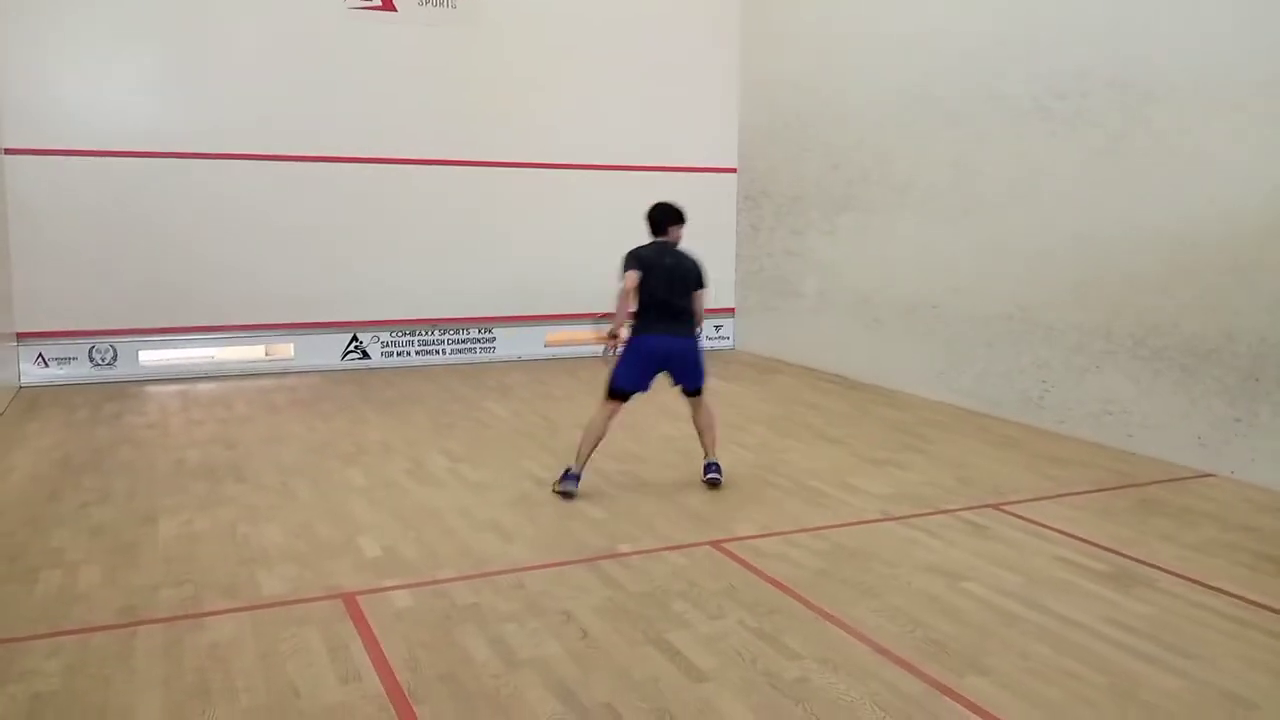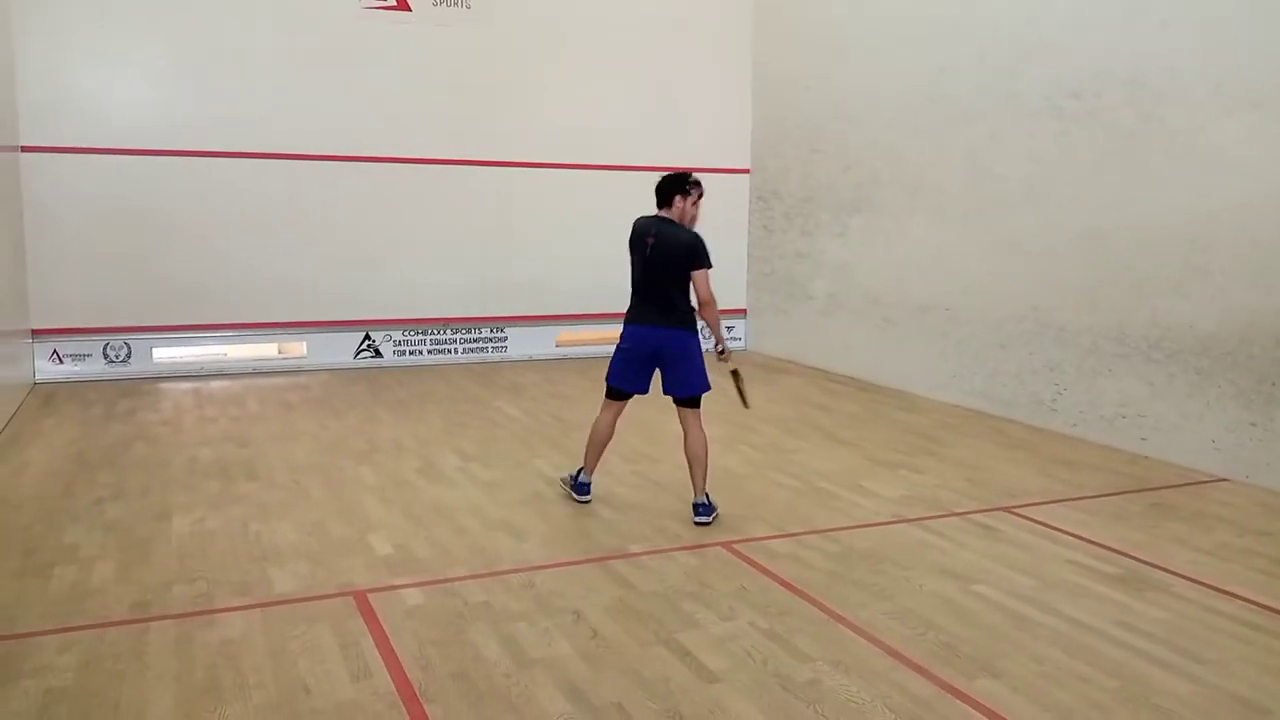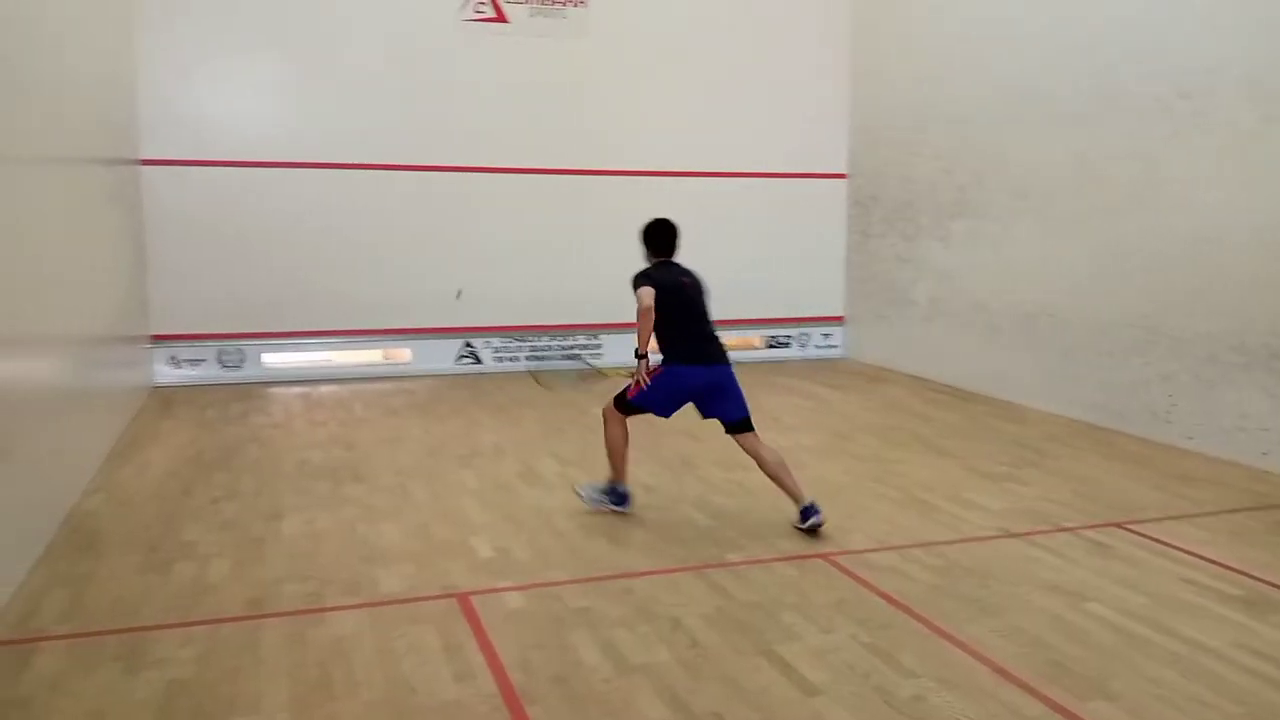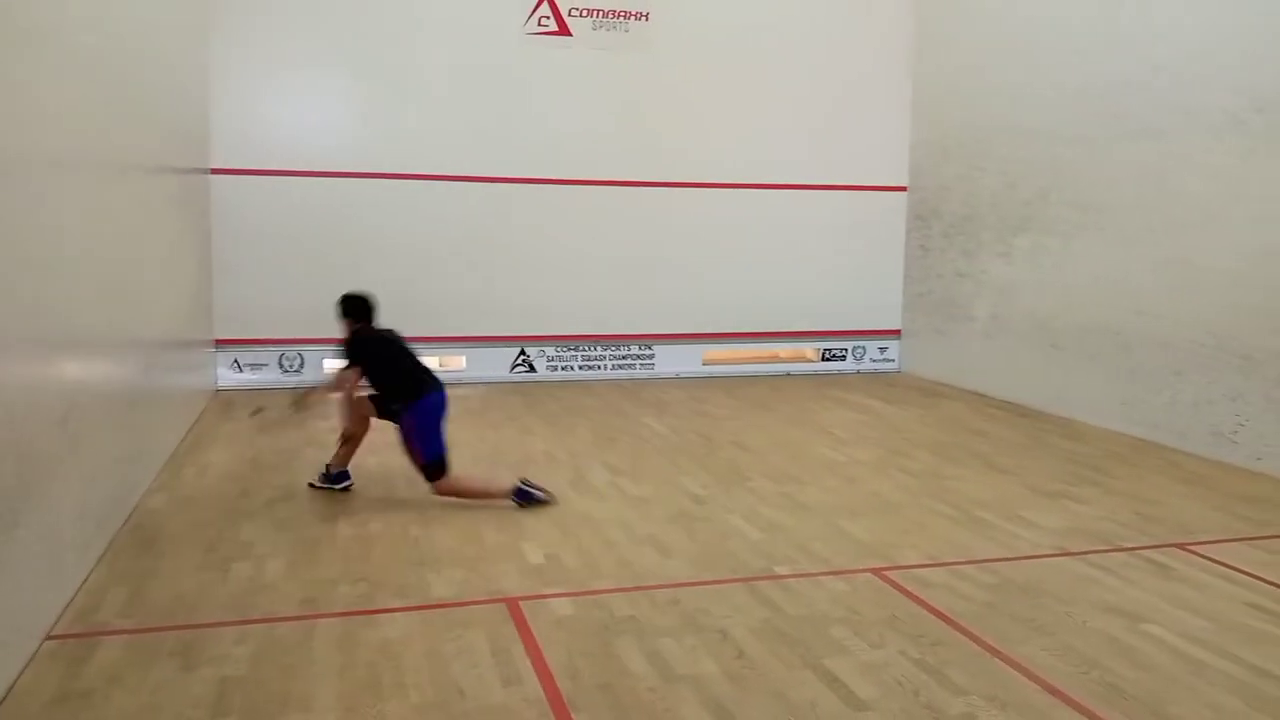
dt=0.7s
person 1, frame 1
left shoulder: (638, 256)
right shoulder: (691, 264)
left elbow: (628, 289)
right elbow: (699, 312)
left wrist: (614, 331)
left hip: (646, 342)
right hip: (685, 343)
left knee: (608, 409)
right knee: (698, 401)
left ankle: (574, 474)
right ankle: (712, 464)
person 1, frame 2
left shoulder: (639, 228)
right shoulder: (692, 243)
right elbow: (705, 299)
left wrist: (695, 198)
right wrist: (720, 342)
left hip: (637, 332)
right hip: (680, 336)
left knee: (611, 408)
right knee: (691, 420)
left ankle: (583, 480)
right ankle: (700, 502)
person 1, frame 3
left shoulder: (646, 278)
right shoulder: (689, 279)
left elbow: (646, 307)
left wrist: (641, 356)
left hip: (679, 369)
right hip: (718, 368)
left knee: (613, 413)
right knee: (752, 442)
left ankle: (618, 493)
right ankle: (806, 508)
person 1, frame 4
left shoulder: (358, 342)
right shoulder: (384, 337)
left elbow: (348, 392)
right wrist: (319, 389)
left hip: (419, 406)
right hip: (428, 394)
left knee: (442, 484)
right knee: (362, 406)
left ankle: (518, 490)
right ankle: (336, 472)
